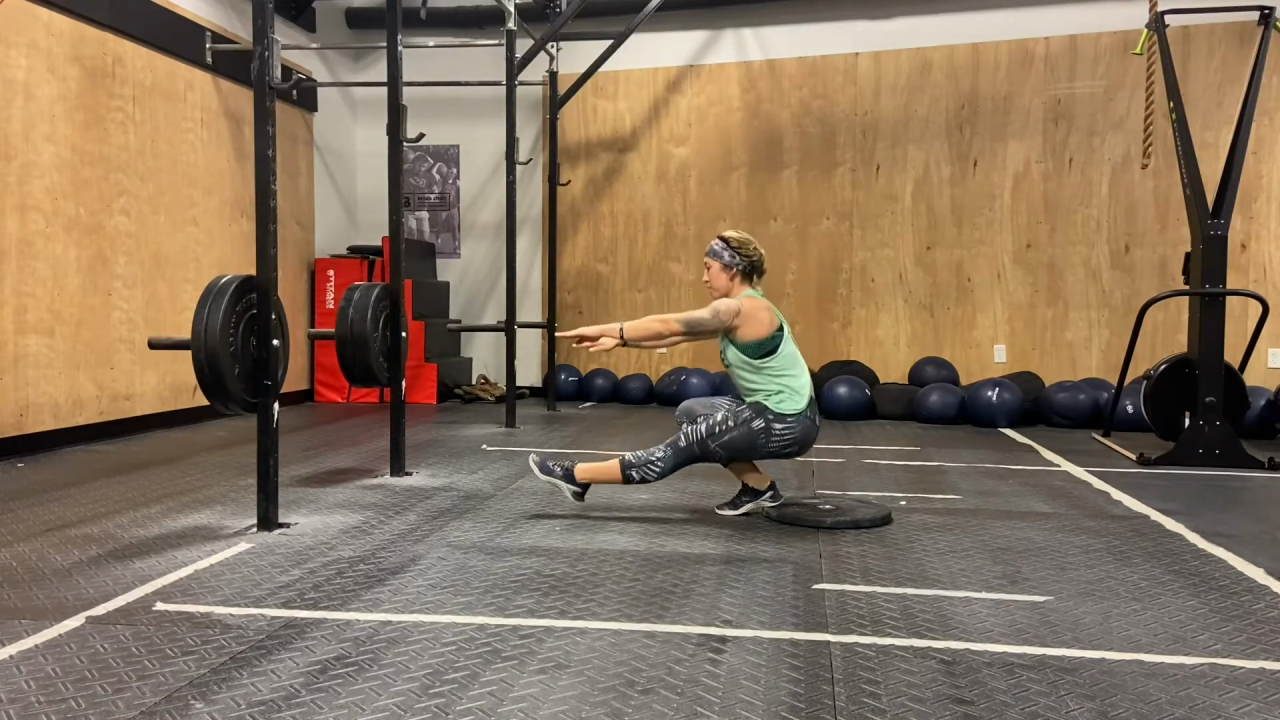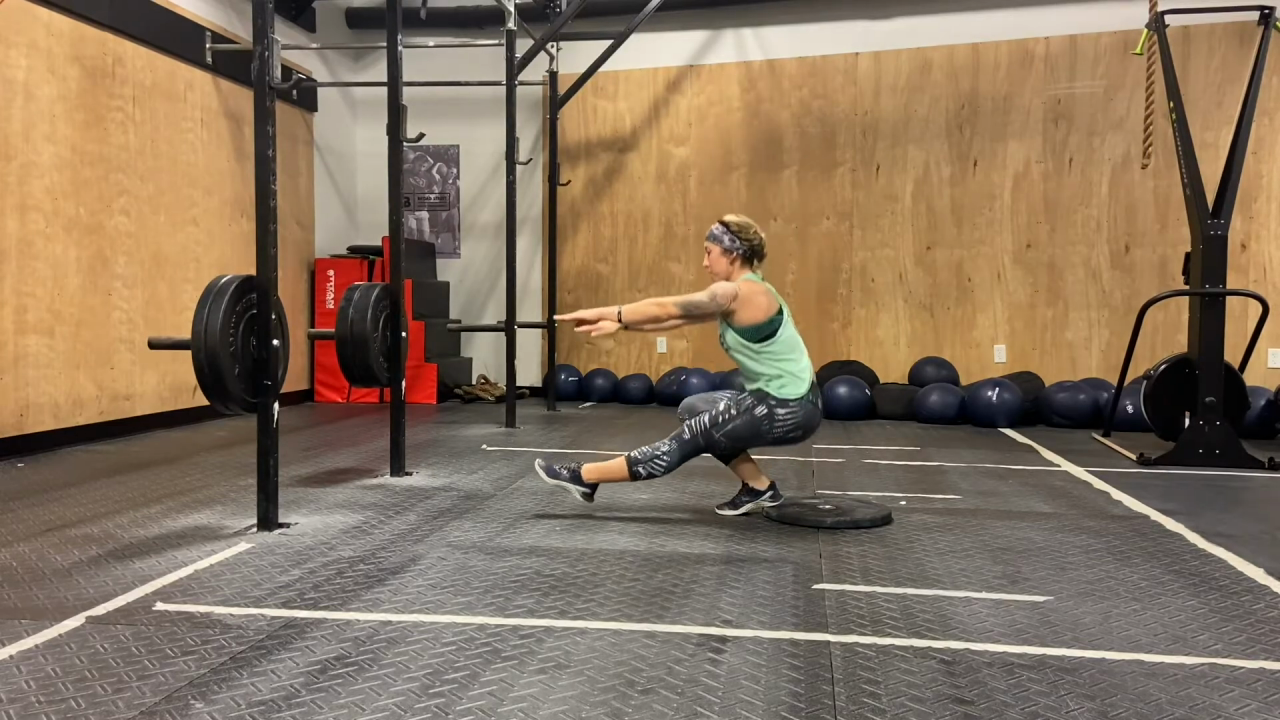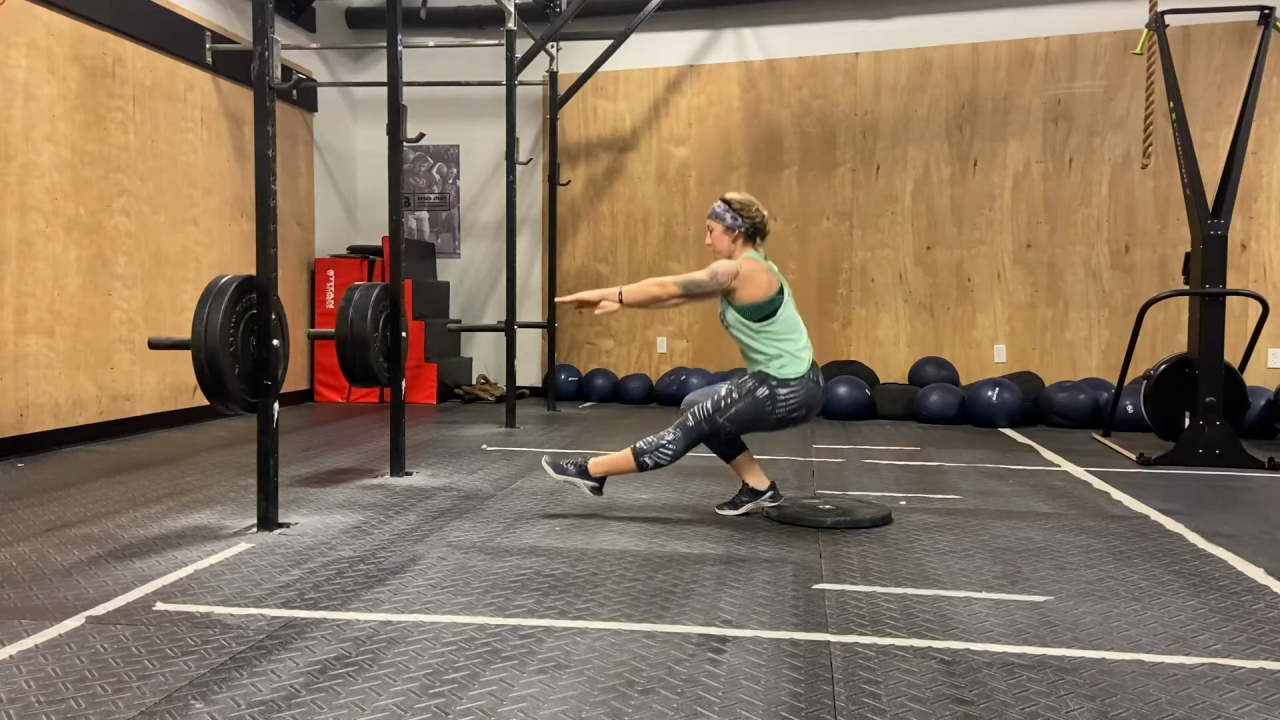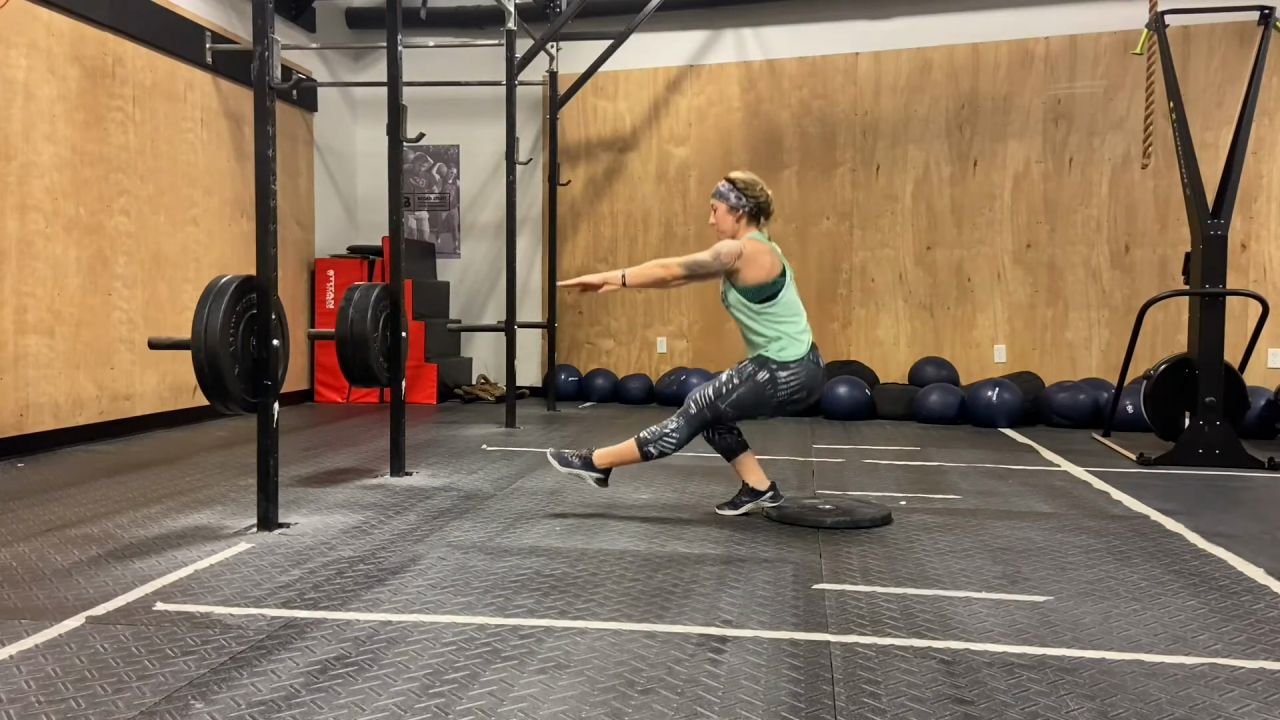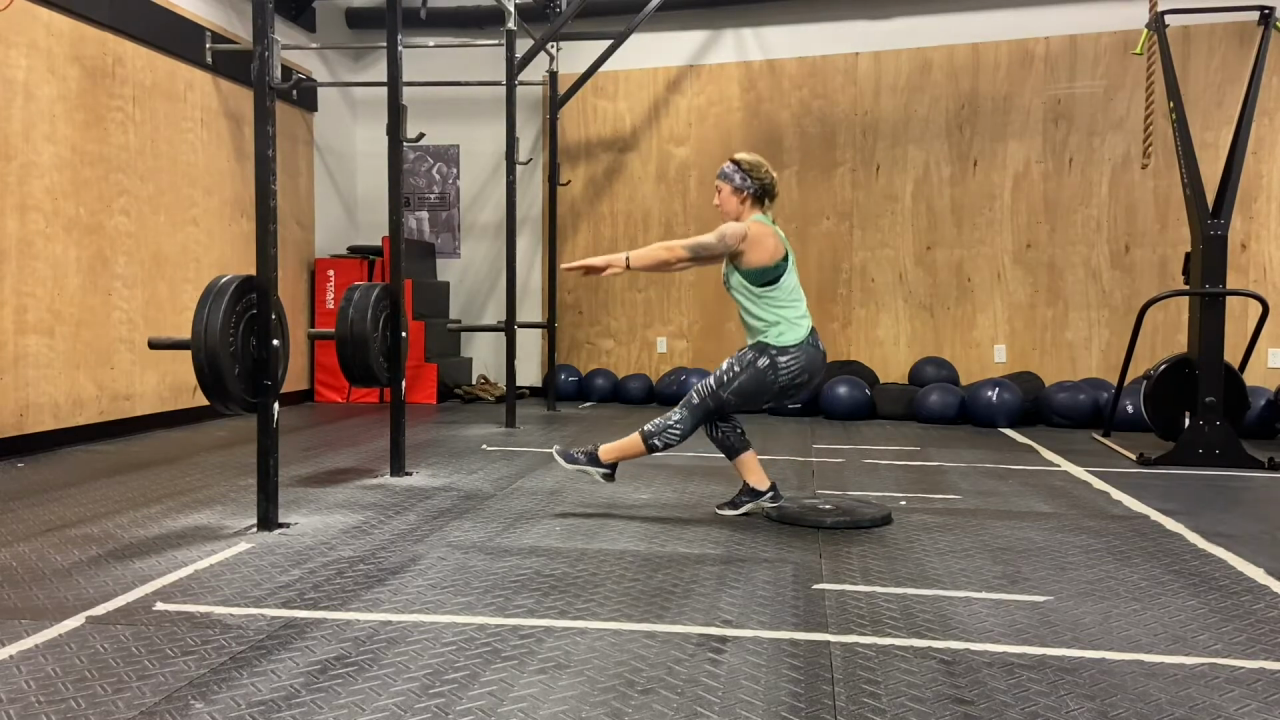
dt=0.1s
person 1, frame 1
left shoulder: (739, 309)
right shoulder: (743, 307)
left elbow: (667, 324)
right elbow: (678, 332)
left wrist: (606, 329)
right wrist: (619, 338)
left hip: (784, 425)
right hip: (781, 414)
left knee: (680, 448)
right knee: (690, 414)
left ankle: (577, 476)
right ankle: (760, 488)
person 1, frame 2
left shoulder: (737, 293)
right shoulder: (745, 292)
left elbow: (666, 308)
right elbow: (680, 316)
left wrist: (604, 313)
right wrist: (619, 322)
left hip: (787, 411)
right hip: (784, 401)
left knee: (685, 441)
right knee: (692, 412)
left ankle: (584, 477)
right ankle: (758, 486)
person 1, frame 3
left shoulder: (738, 270)
right shoulder: (750, 269)
left elbow: (668, 288)
right elbow: (682, 294)
left wrist: (607, 293)
right wrist: (619, 299)
left hip: (787, 391)
right hip: (790, 384)
left knee: (689, 427)
right knee: (698, 411)
left ankle: (591, 471)
right ankle: (759, 488)
person 1, frame 4
left shoulder: (741, 251)
right shoulder: (753, 251)
left elbow: (671, 269)
right elbow: (684, 275)
left wrist: (610, 277)
right wrist: (619, 280)
left hip: (788, 374)
right hip: (791, 368)
left knee: (692, 415)
right knee: (703, 407)
left ankle: (596, 463)
right ankle: (759, 487)
person 1, frame 5
left shoulder: (745, 233)
right shoulder: (755, 232)
left elbow: (675, 251)
right elbow: (690, 259)
left wrist: (614, 259)
right wrist: (626, 264)
left hip: (785, 357)
right hip: (793, 353)
left knee: (694, 407)
right knee: (708, 405)
left ankle: (602, 458)
right ankle: (760, 488)
